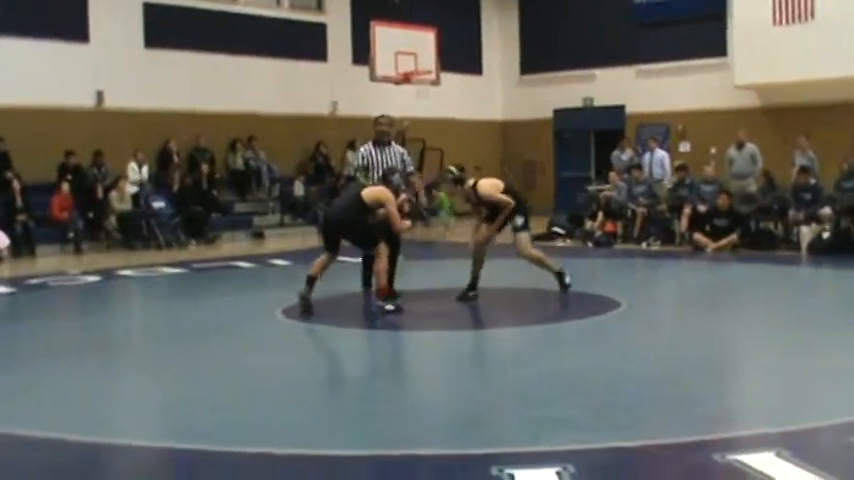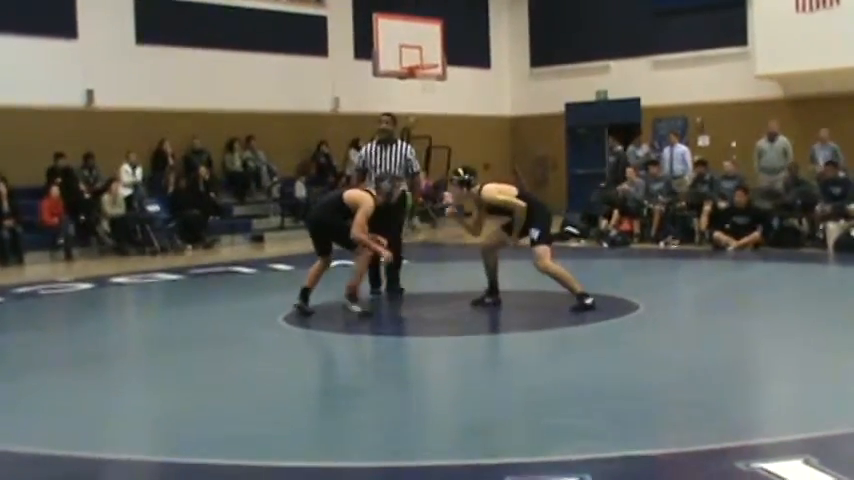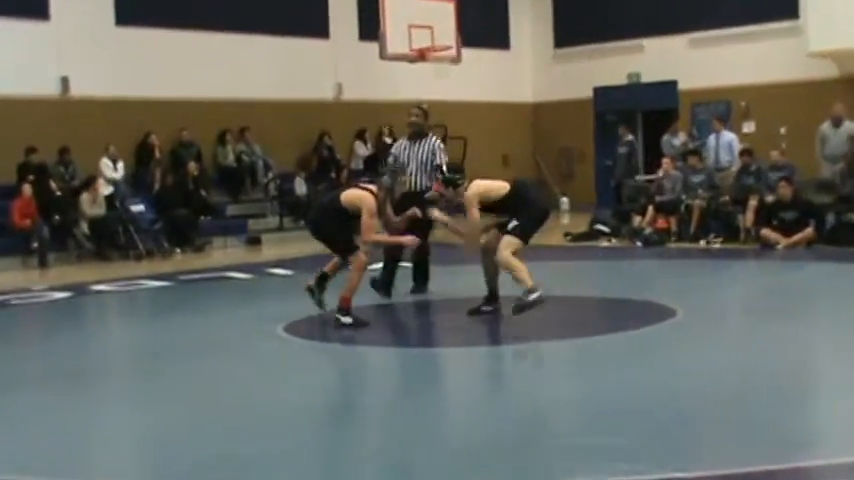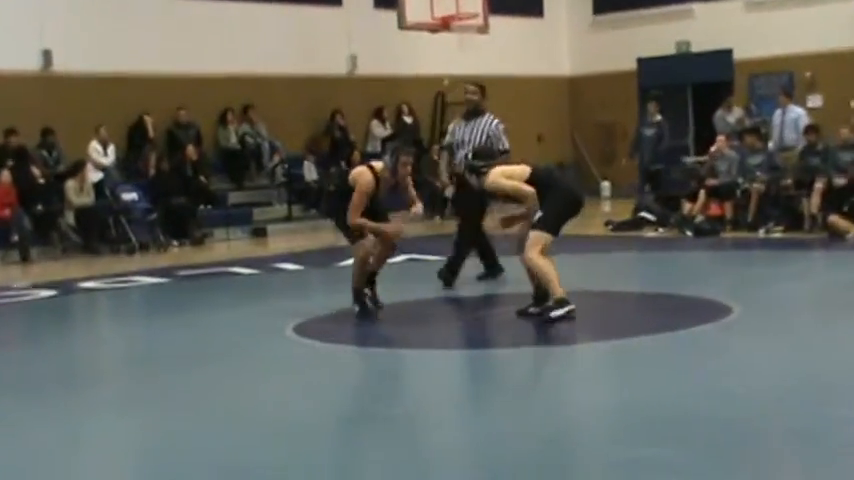
dt=0.4s
person 1, frame 1
left shoulder: (400, 151)
right shoulder: (365, 151)
left elbow: (411, 175)
right elbow: (360, 175)
left wrist: (421, 194)
left knee: (393, 243)
person 1, frame 2
left shoulder: (406, 149)
right shoulder: (367, 149)
left elbow: (415, 177)
right elbow: (359, 175)
left hip: (396, 200)
left knee: (394, 242)
person 1, frame 3
left shoulder: (435, 144)
right shoulder: (399, 145)
left elbow: (440, 171)
left hip: (424, 198)
right hip: (403, 197)
left knee: (421, 241)
left ankle: (420, 282)
right ankle: (385, 282)
person 1, frame 4
left shoulder: (493, 125)
right shoulder: (456, 125)
left elbow: (504, 155)
right elbow: (447, 152)
right wrist: (444, 175)
right hip: (461, 181)
left knee: (467, 228)
right knee: (472, 228)
left ankle: (450, 272)
right ankle: (493, 266)
person 2, frame 1
left shoulder: (482, 189)
right shoulder: (466, 194)
left elbow: (510, 203)
right elbow: (480, 210)
left wrist: (496, 226)
right wrist: (477, 231)
left hip: (516, 207)
right hip: (497, 208)
left knee: (524, 251)
right ankle: (472, 287)
person 2, frame 2
left shoulder: (486, 195)
right shoulder: (480, 198)
left elbow: (521, 206)
right elbow: (475, 231)
left wrist: (515, 234)
right wrist: (456, 216)
left hip: (537, 215)
right hip: (523, 217)
left knee: (543, 263)
right knee: (487, 247)
left ankle: (584, 297)
right ankle: (493, 293)
person 2, frame 3
left shoulder: (470, 195)
right shoulder: (473, 189)
left elbow: (472, 238)
left wrist: (444, 220)
left hip: (533, 207)
right hip: (527, 209)
left knee: (502, 256)
right knee: (487, 248)
left ankle: (532, 292)
right ankle: (491, 300)
person 2, frame 4
left shoulder: (491, 180)
right shoulder: (501, 173)
left elbow: (530, 193)
right wrist: (519, 218)
left hip: (561, 195)
right hip: (567, 194)
left knee: (530, 255)
left ankle: (562, 304)
right ankle: (541, 300)
person 3, frame 1
left shoulder: (369, 188)
right shoulder: (387, 195)
left elbow: (372, 216)
right elbow: (398, 227)
left wrist: (395, 205)
right wrist: (406, 224)
left hip: (329, 216)
right hip: (347, 220)
left knee: (330, 254)
right knee: (381, 252)
left ankle: (307, 291)
right ankle: (383, 299)
person 3, frame 2
left shoulder: (368, 196)
right shoulder: (368, 201)
left elbow: (359, 230)
right elbow: (356, 234)
left wrist: (376, 238)
right wrist: (379, 250)
left hip: (315, 216)
right hip: (327, 217)
left knee: (324, 259)
right knee: (365, 251)
left ankle: (302, 301)
right ankle: (351, 297)
person 3, frame 3
left shoulder: (380, 195)
right shoulder: (369, 201)
left elbow: (392, 225)
right elbow: (368, 238)
left wrist: (408, 215)
right wrist: (401, 240)
left hip: (324, 217)
right hip: (322, 220)
left knee: (348, 254)
right knee: (360, 260)
left ankle: (318, 284)
right ankle: (342, 313)
person 3, frame 4
left shoulder: (401, 175)
right shoulder: (368, 179)
left elbow: (414, 200)
right elbow: (352, 219)
left wrist: (417, 206)
right wrist: (384, 228)
left hip: (370, 202)
right hip: (343, 203)
left knee: (390, 243)
right knee: (365, 247)
left ankle: (369, 282)
right ankle: (358, 297)
